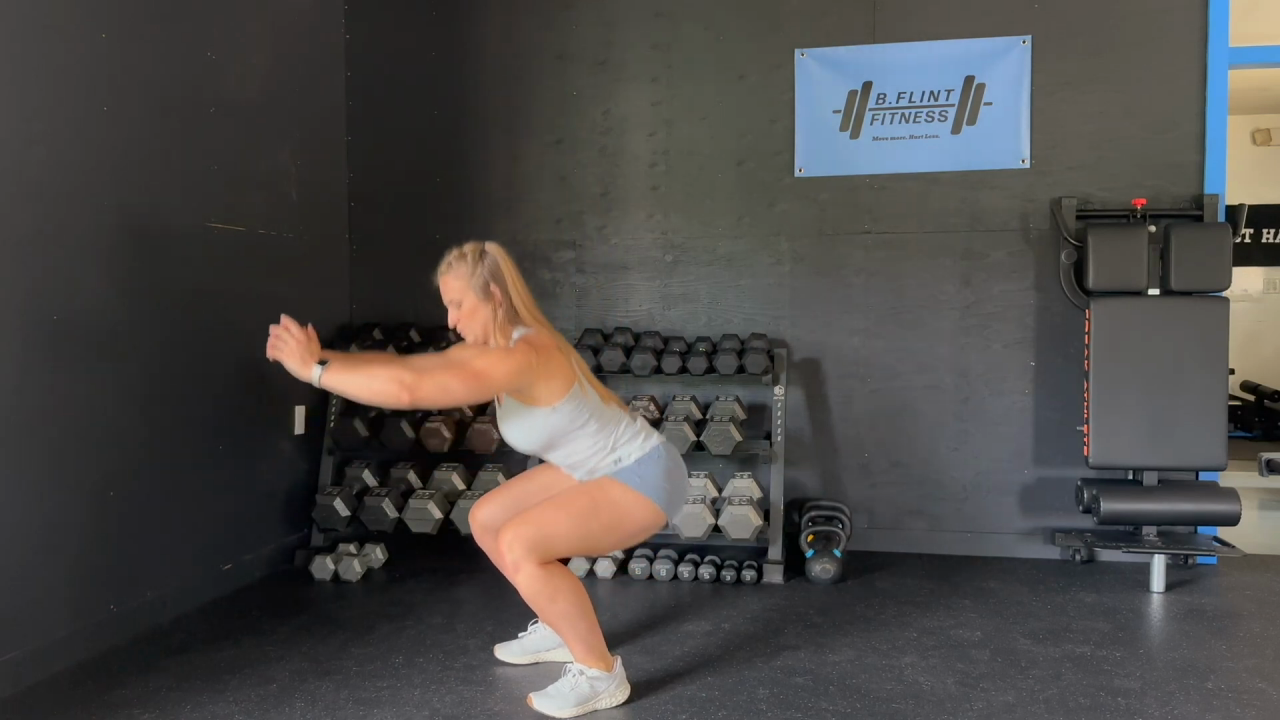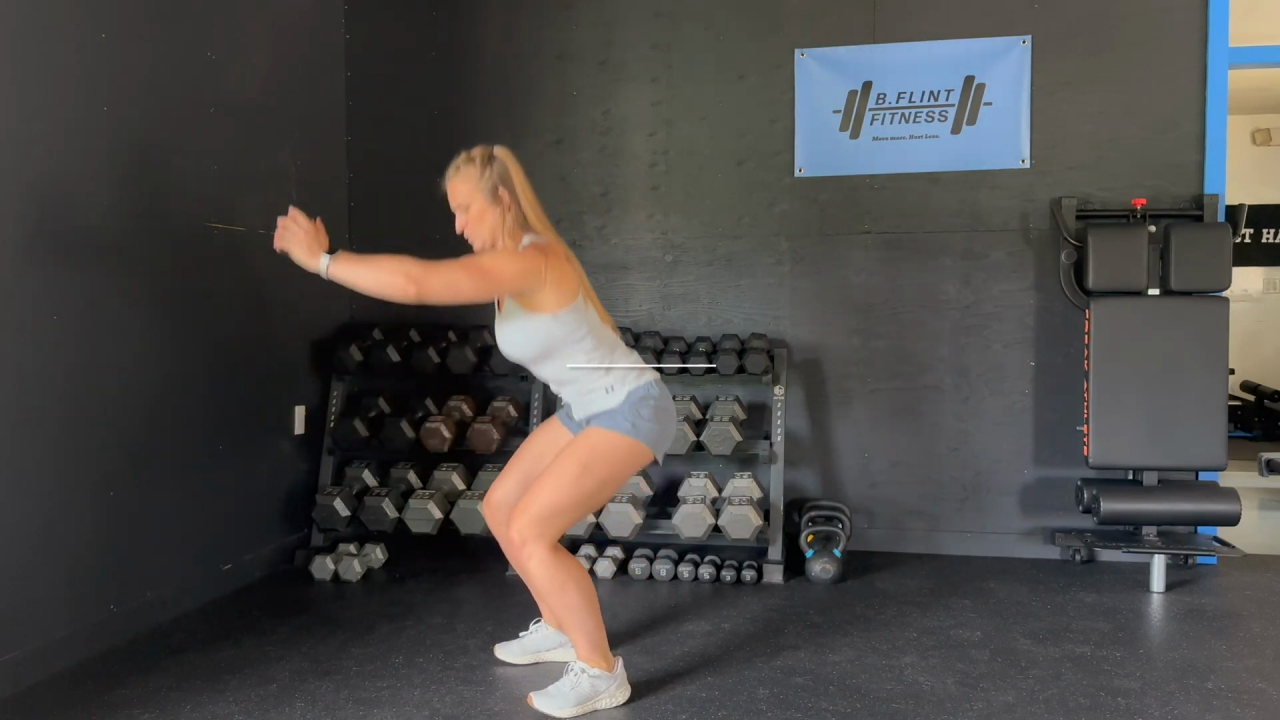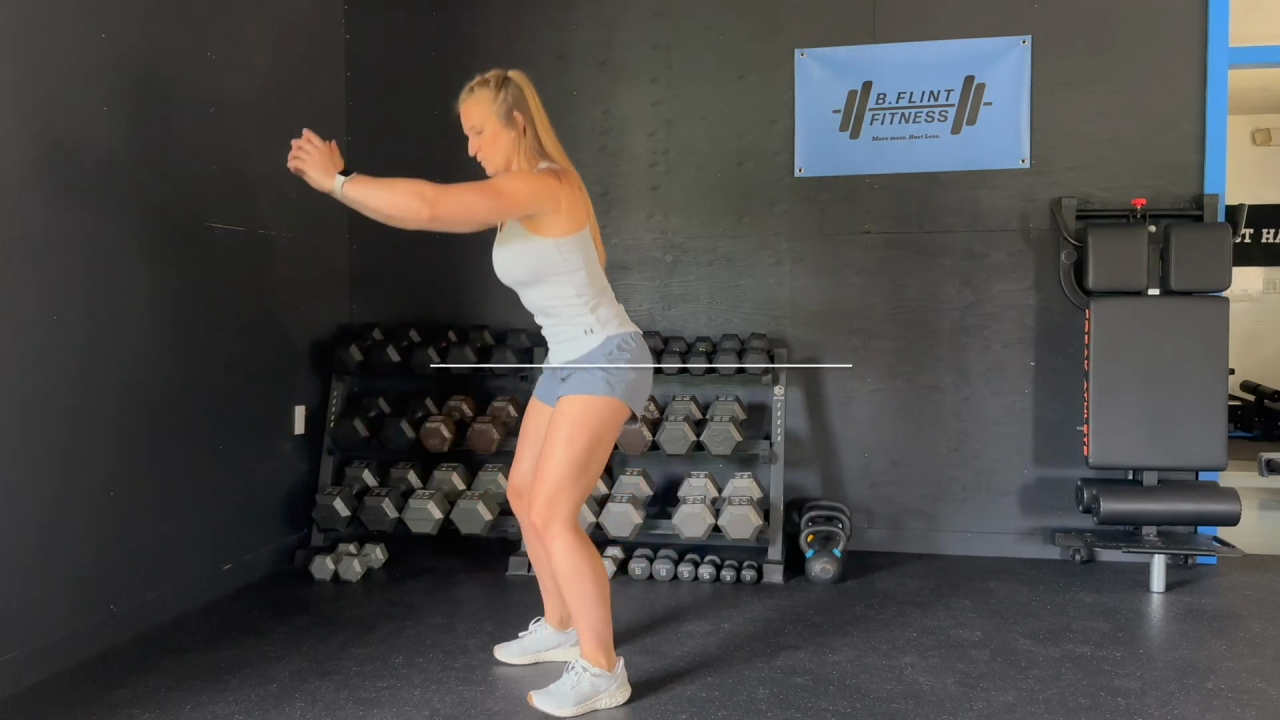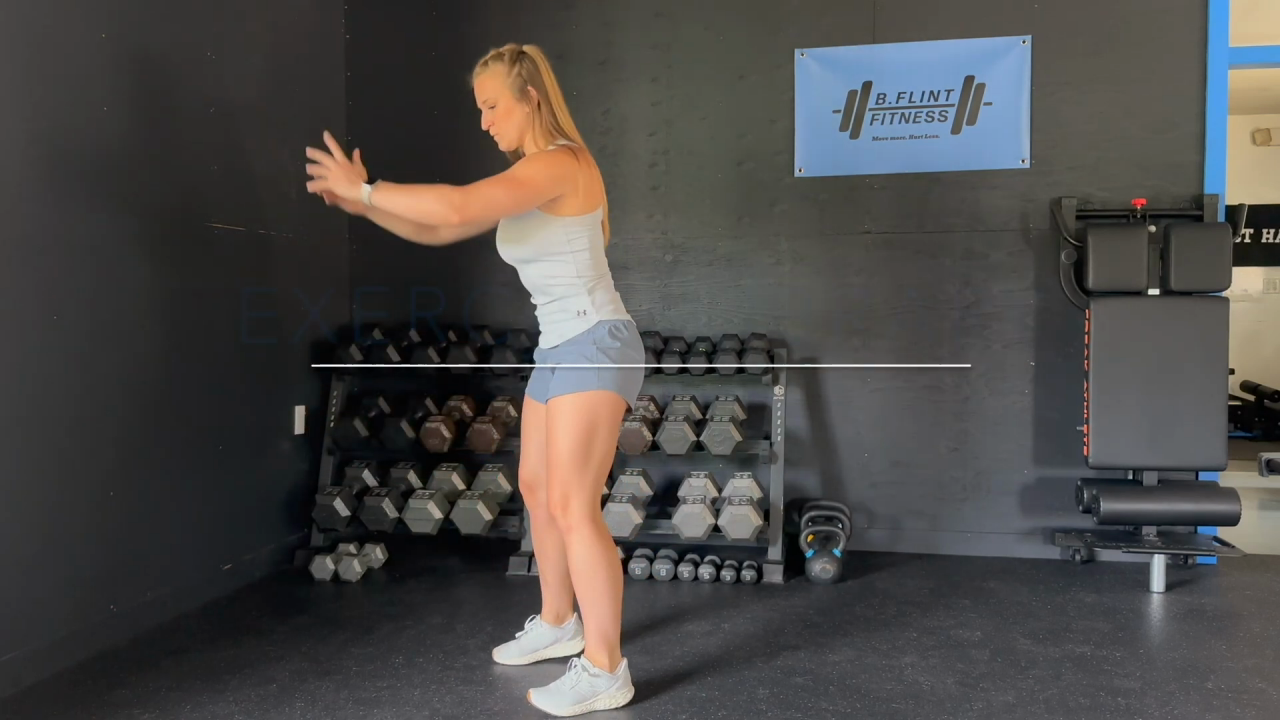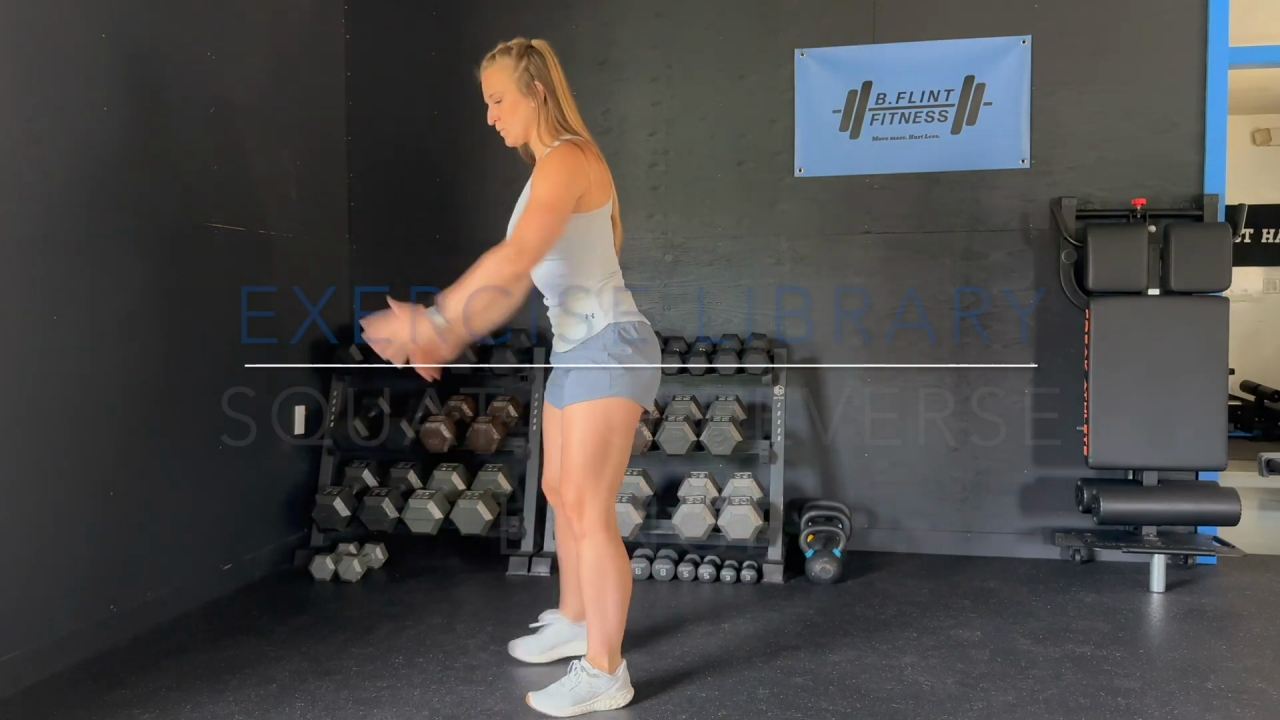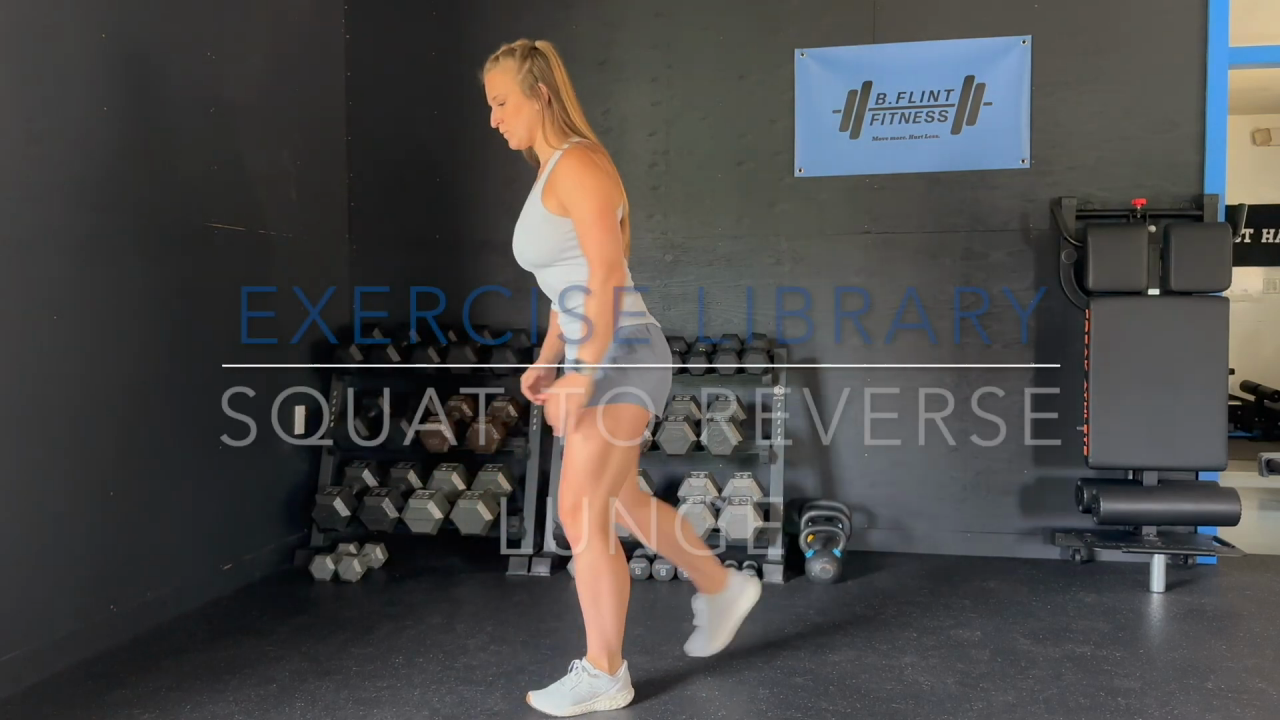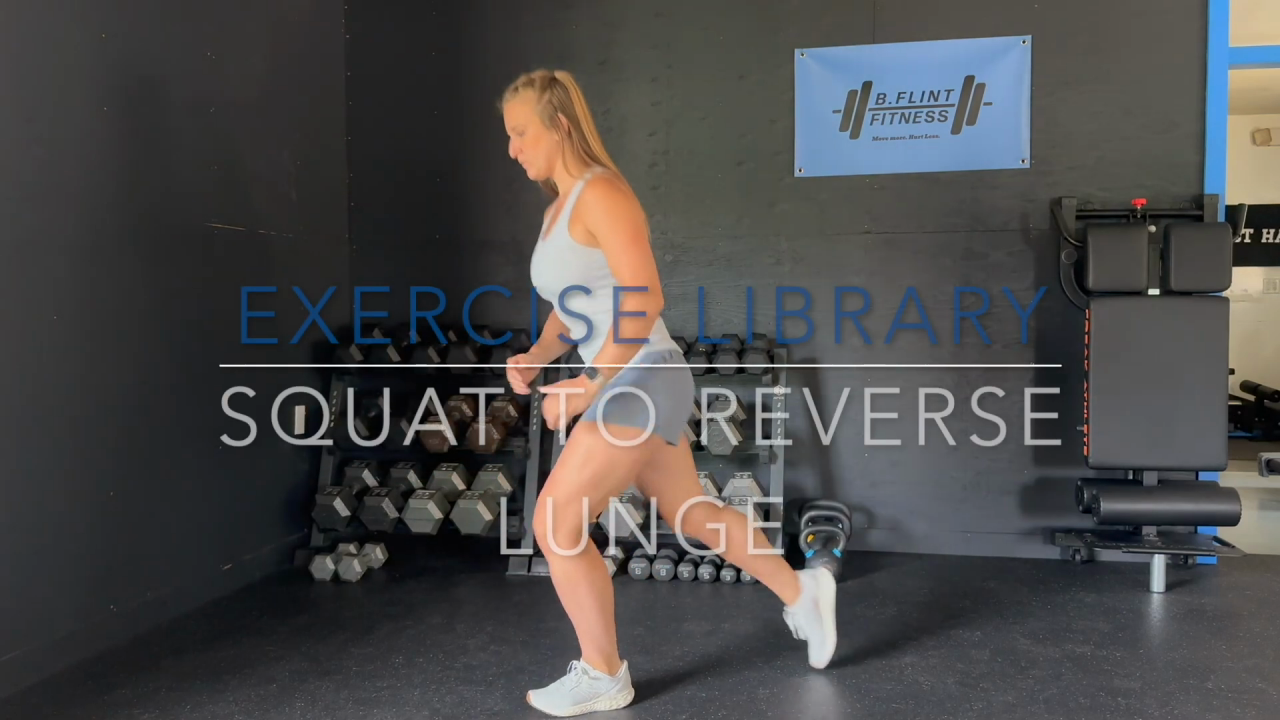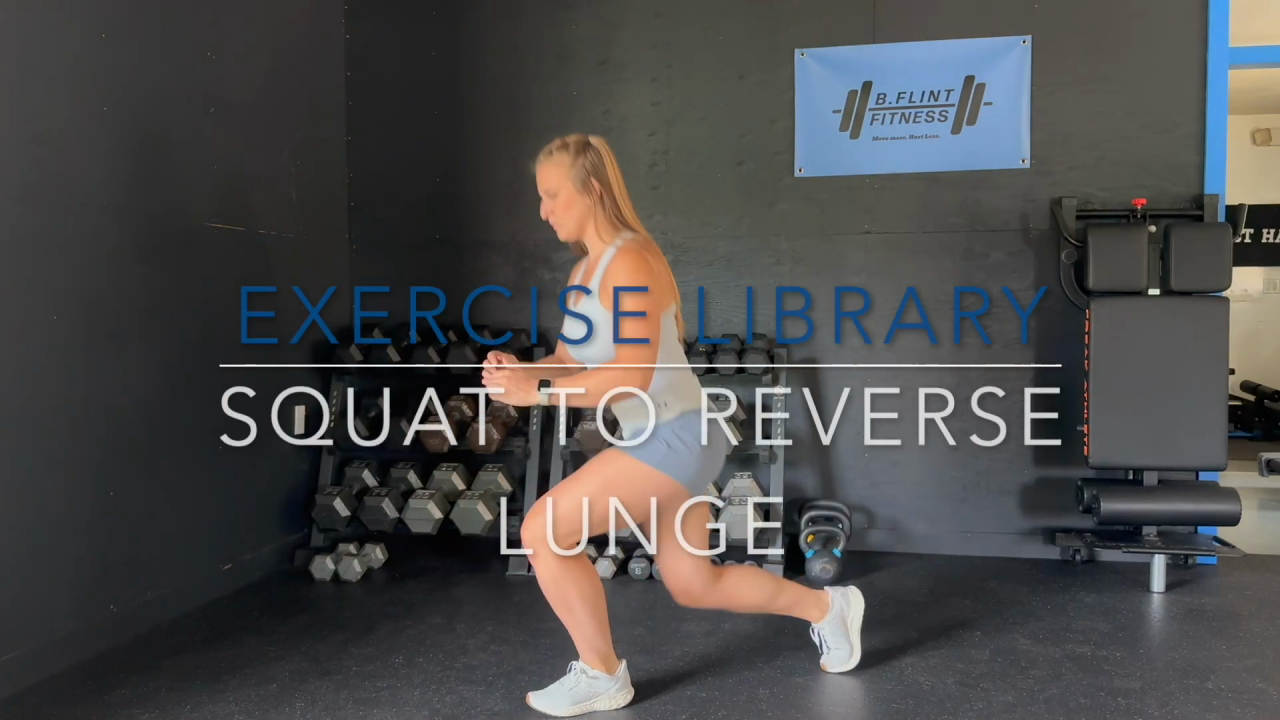
dt=0.2s
person 1, frame 1
left shoulder: (522, 357)
right shoulder: (496, 349)
left elbow: (412, 391)
right elbow: (409, 366)
left wrist: (316, 371)
right wrist: (320, 360)
left hip: (645, 476)
right hip: (603, 467)
left knee: (517, 545)
right knee: (488, 521)
left ankle: (599, 674)
right ankle: (562, 623)
person 1, frame 2
left shoulder: (530, 261)
right shoulder: (507, 258)
left elbow: (416, 285)
right elbow: (419, 278)
left wrist: (323, 261)
right wrist: (328, 255)
left hip: (628, 409)
right hip: (590, 407)
left knee: (530, 533)
right knee: (500, 510)
left ankle: (601, 674)
right ankle: (561, 627)
person 1, frame 3
left shoulder: (543, 186)
right shoulder: (518, 193)
left elbow: (429, 204)
right elbow: (426, 215)
left wrist: (342, 181)
right wrist: (342, 182)
left hip: (603, 360)
right hip: (568, 362)
left knee: (552, 515)
right knee: (524, 495)
right ankle: (561, 628)
person 1, frame 4
left shoulder: (559, 164)
right shoulder: (535, 170)
left elbow: (454, 209)
right elbow: (449, 229)
left wrist: (363, 191)
right wrist: (367, 198)
left hip: (594, 348)
right hip: (561, 349)
left knee: (571, 507)
right knee: (537, 490)
right ankle: (557, 624)
person 1, frame 5
left shoulder: (568, 160)
right shoulder: (549, 166)
left elbow: (512, 261)
right elbow: (512, 278)
left wrist: (428, 322)
right wrist: (448, 335)
left hip: (611, 351)
right hip: (581, 353)
left knee: (585, 514)
right knee: (561, 495)
right ankle: (571, 618)
person 1, frame 6
left shoulder: (577, 164)
right shoulder: (548, 175)
left elbow: (607, 276)
left wrist: (582, 373)
right wrist: (548, 358)
left hip: (620, 359)
right hip: (604, 362)
left knee: (579, 516)
right knee: (611, 502)
right ankle: (720, 587)
person 1, frame 7
left shoulder: (600, 195)
right shoulder: (560, 209)
left elbow: (645, 303)
right elbow: (569, 309)
left wrist: (587, 384)
right wrist: (535, 355)
left hip: (643, 385)
right hip: (633, 388)
left knee: (556, 526)
right knee: (694, 518)
right ankle: (804, 589)
person 1, frame 8
left shoulder: (631, 261)
right shoulder: (588, 271)
left elbow: (632, 375)
right elbow: (568, 364)
left wrist: (536, 391)
right wrist: (523, 374)
left hip: (675, 439)
right hip: (660, 440)
left knee: (542, 532)
right knee: (693, 584)
right ankle: (828, 608)
